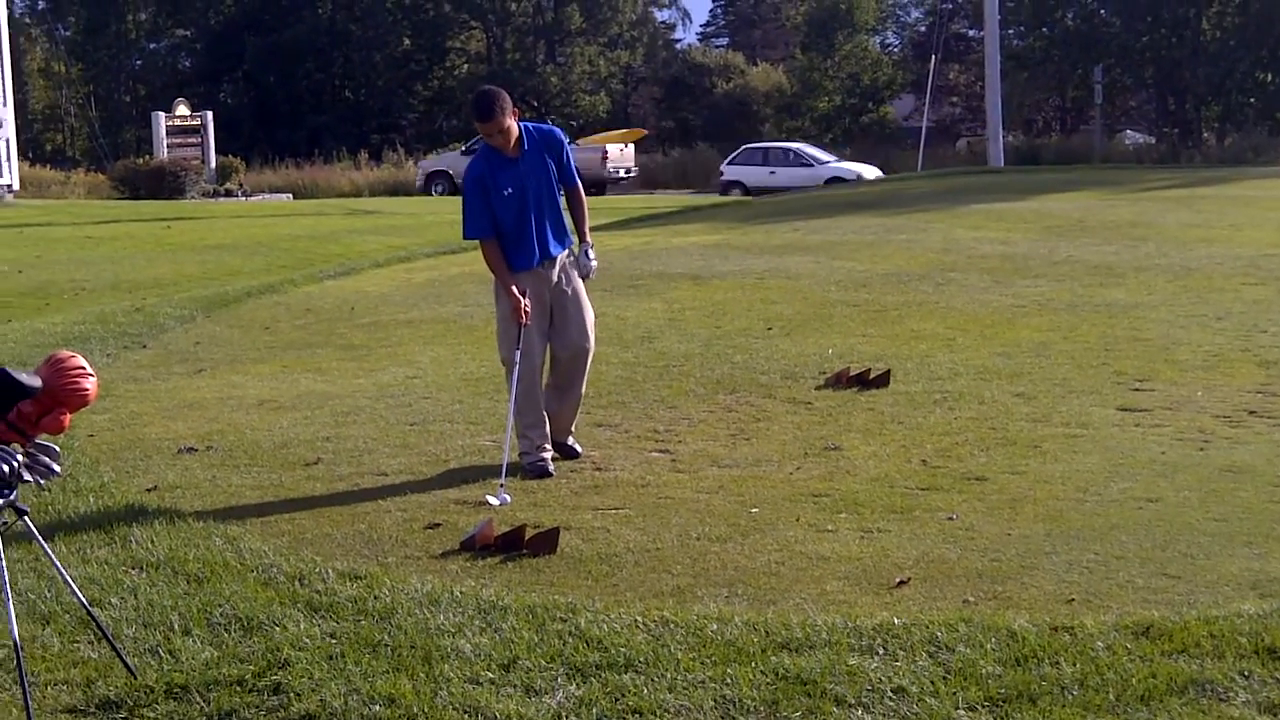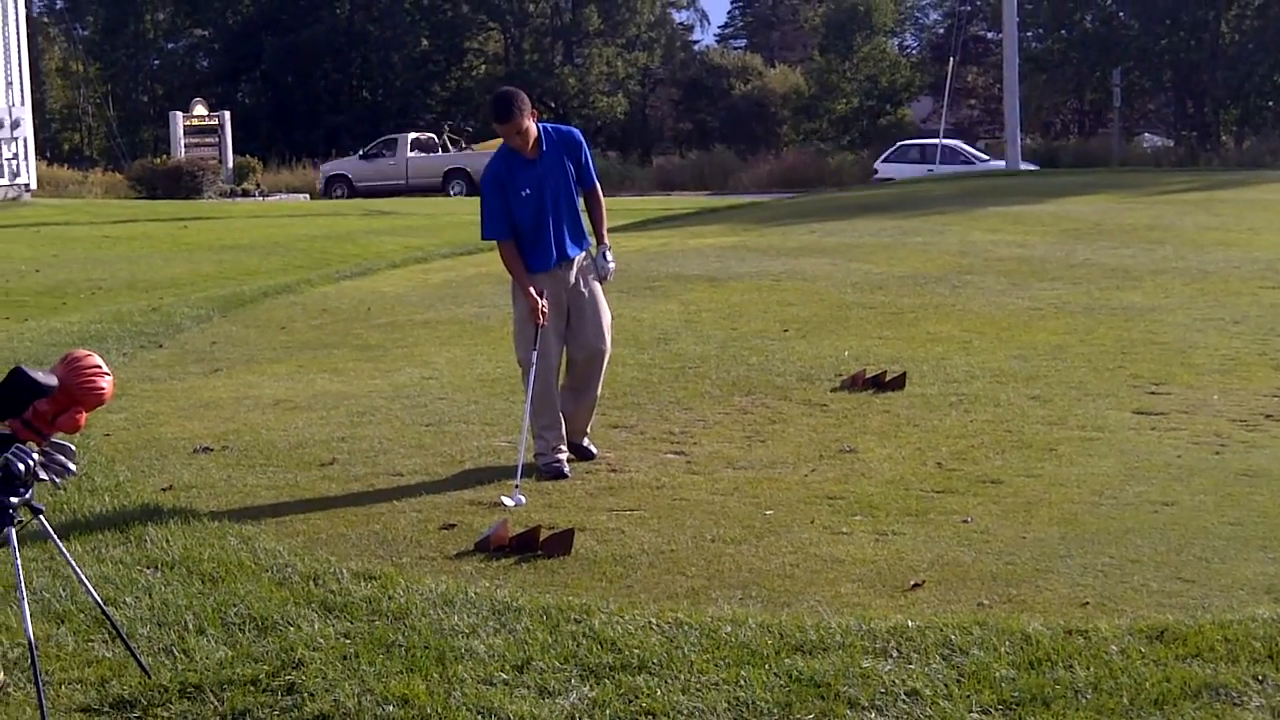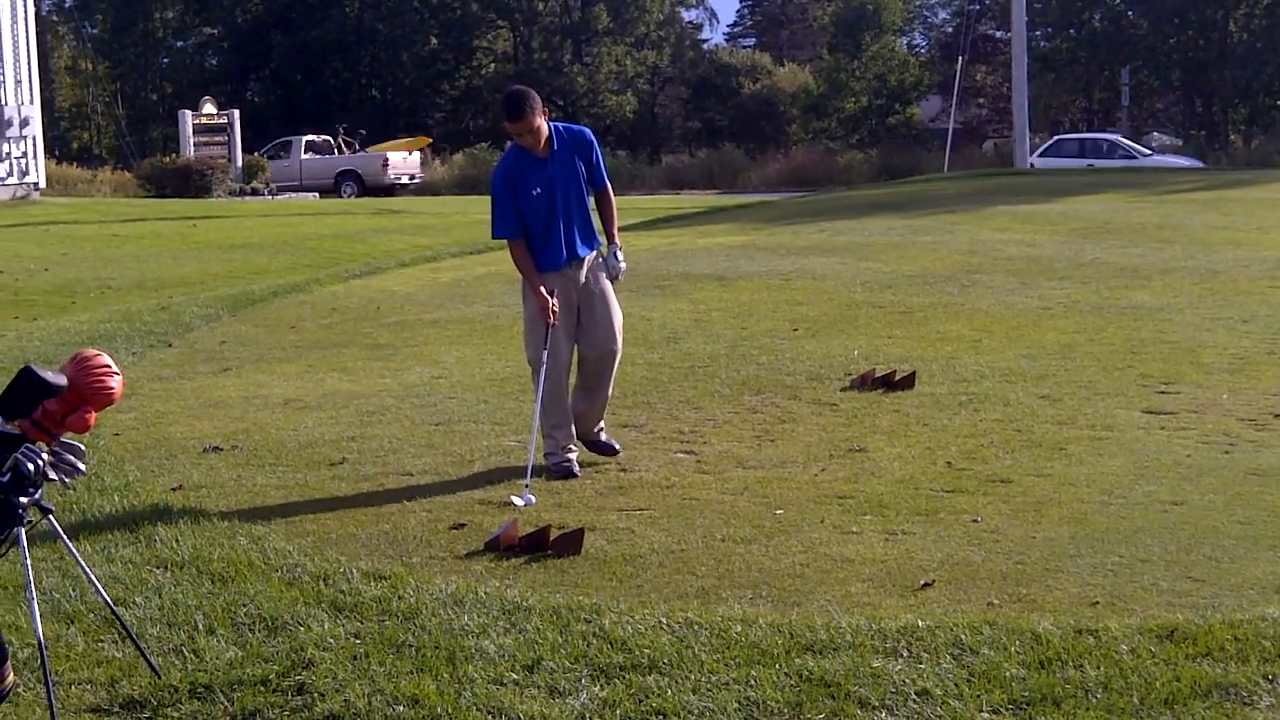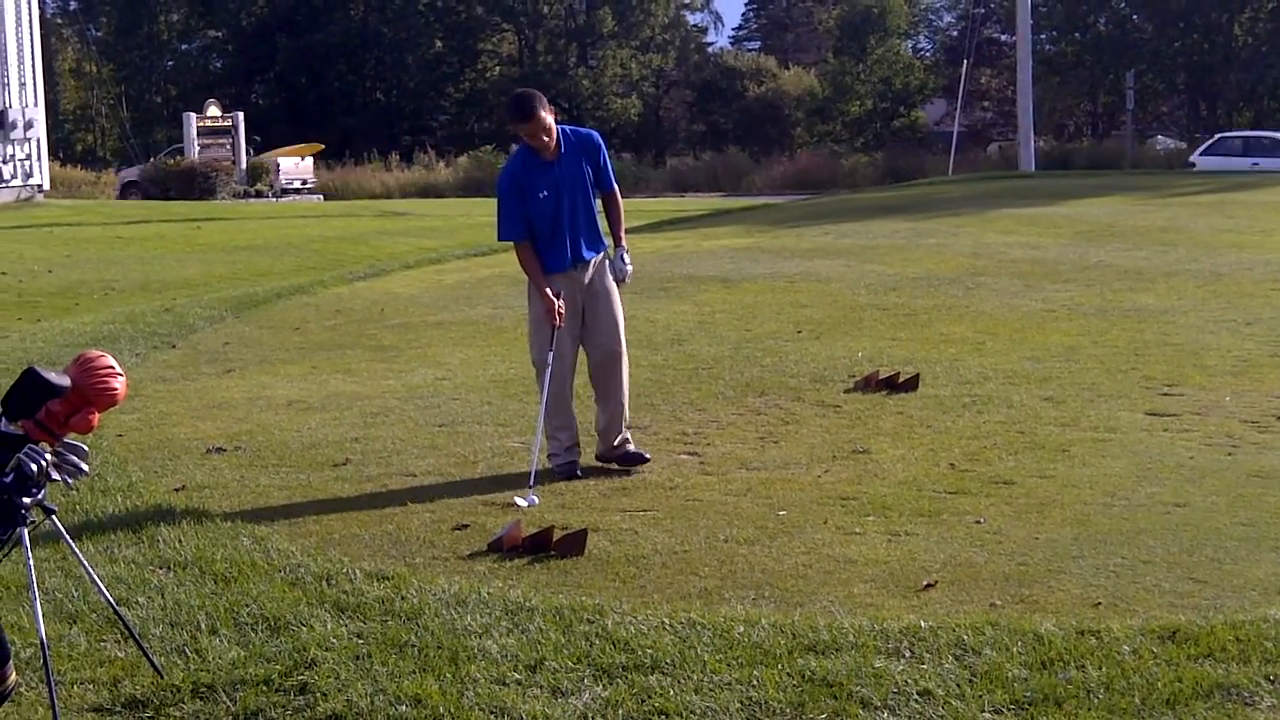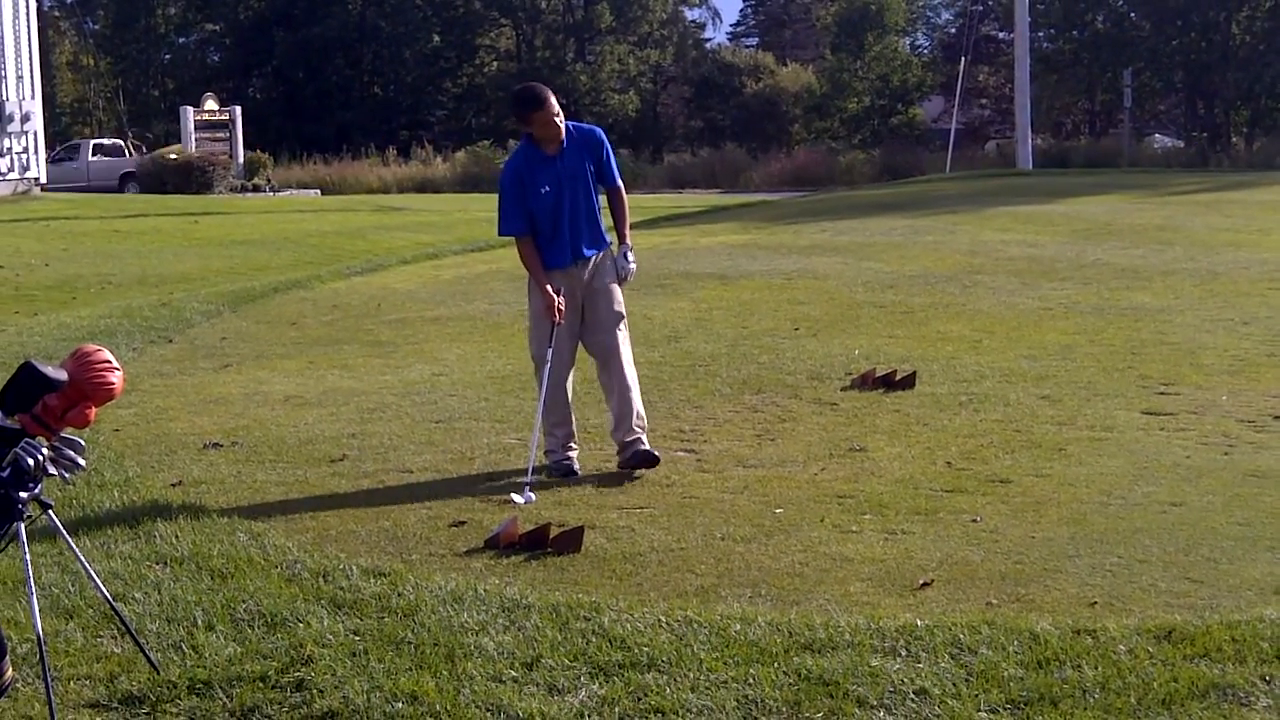
dt=0.2s
person 1, frame 1
left shoulder: (551, 140)
right shoulder: (478, 172)
left elbow: (573, 191)
right elbow: (486, 239)
left wrist: (586, 244)
right wrist: (510, 289)
left hip: (562, 261)
right hip: (519, 274)
left knee: (579, 345)
right knee: (525, 362)
left ankle: (560, 429)
right ankle: (535, 447)
person 1, frame 2
left shoulder: (570, 141)
right shoulder: (496, 173)
left elbow: (592, 192)
right elbow: (504, 240)
left wrist: (603, 245)
right wrist: (527, 290)
left hip: (580, 262)
right hip: (536, 276)
left knee: (595, 346)
right knee: (542, 364)
left ankle: (574, 428)
right ankle: (549, 449)
person 1, frame 3
left shoulder: (581, 140)
right shoulder: (507, 172)
left elbow: (602, 191)
right elbow: (514, 239)
left wrist: (614, 245)
right wrist: (537, 289)
left hip: (590, 261)
right hip: (545, 275)
left knee: (606, 346)
right knee: (552, 364)
left ankle: (588, 425)
right ankle: (559, 448)
person 1, frame 4
left shoulder: (588, 143)
right shoulder: (513, 175)
left elbow: (610, 194)
right elbow: (521, 241)
left wrist: (621, 248)
right wrist: (544, 292)
left hip: (596, 263)
right hip: (551, 277)
left knee: (611, 351)
right knee: (555, 367)
left ankle: (613, 441)
right ankle: (563, 451)
person 1, frame 5
left shoulder: (592, 140)
right shoulder: (516, 170)
left elbow: (615, 191)
right elbow: (522, 237)
left wrist: (625, 246)
right wrist: (544, 288)
left hip: (598, 261)
right hip: (552, 274)
left knee: (615, 350)
right knee: (554, 364)
left ankle: (632, 440)
right ankle: (560, 449)
